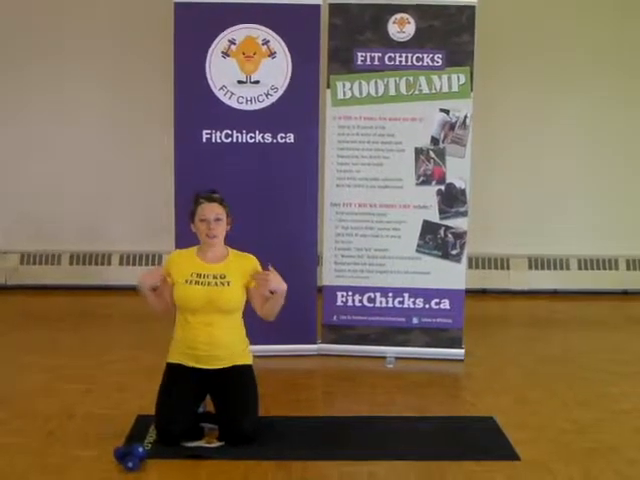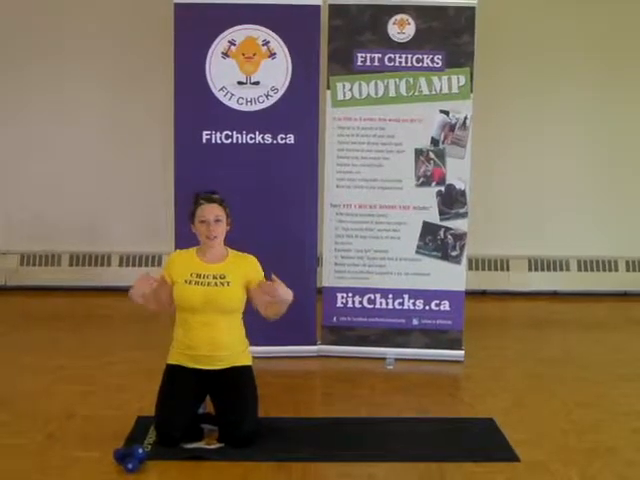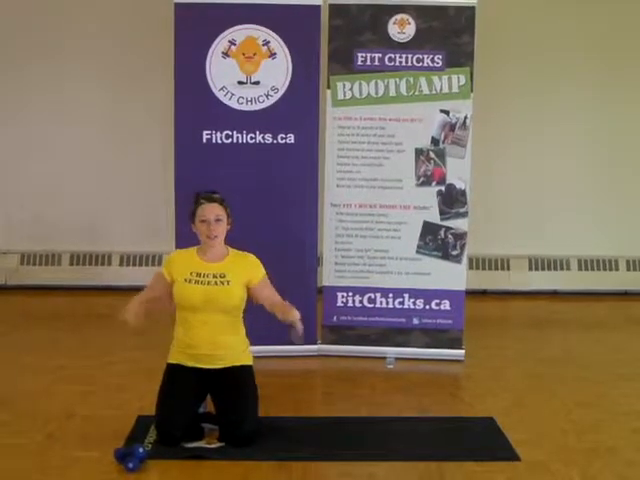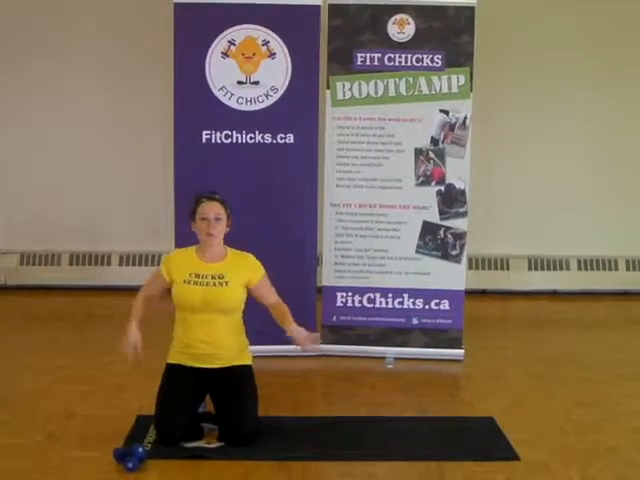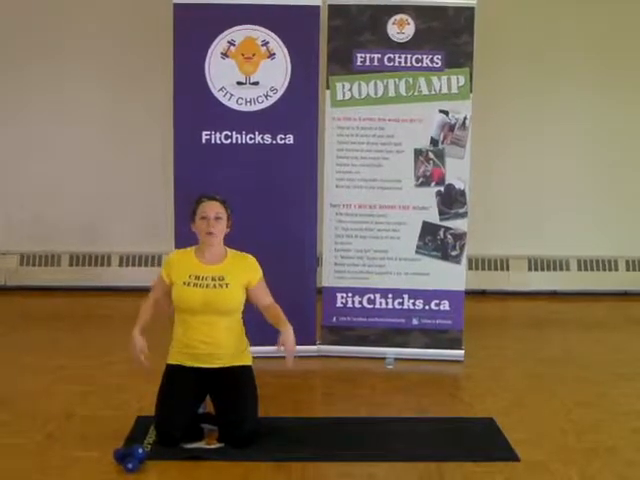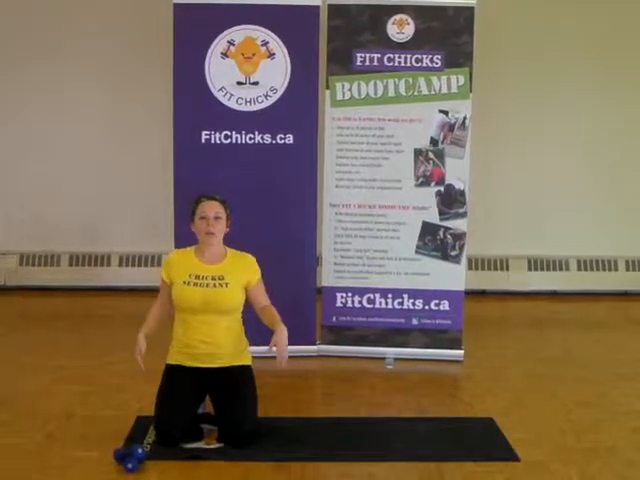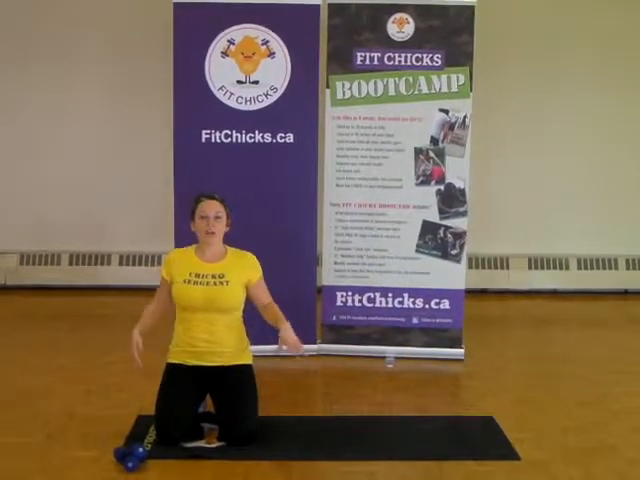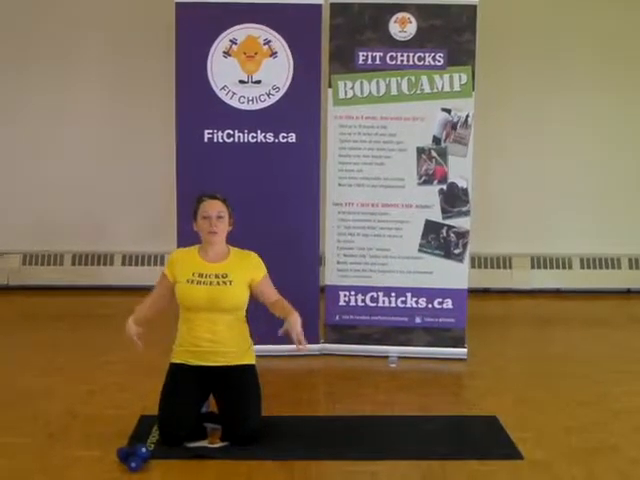
dt=0.1s
person 1, frame 1
left shoulder: (247, 263)
right shoulder: (177, 261)
left elbow: (267, 314)
right elbow: (167, 309)
left wrist: (280, 290)
right wrist: (146, 288)
left hip: (233, 362)
right hip: (185, 361)
left knee: (242, 434)
right knee: (168, 433)
left ankle: (220, 413)
right ankle: (195, 409)
person 1, frame 2
left shoulder: (246, 264)
right shoulder: (177, 261)
left elbow: (268, 311)
right elbow: (162, 305)
left wrist: (284, 298)
right wrist: (139, 295)
left hip: (232, 363)
right hip: (184, 362)
left knee: (242, 436)
right knee: (168, 434)
left ankle: (218, 414)
right ankle: (194, 411)
person 1, frame 3
left shoulder: (247, 263)
right shoulder: (176, 261)
left elbow: (275, 303)
right elbow: (152, 294)
left wrist: (292, 315)
right wrist: (136, 304)
left hip: (233, 362)
right hip: (184, 361)
left knee: (242, 435)
right knee: (168, 433)
left ankle: (219, 413)
right ankle: (195, 410)
person 1, frame 4
left shoulder: (247, 263)
right shoulder: (175, 260)
left elbow: (274, 302)
right elbow: (147, 294)
left wrist: (292, 327)
right wrist: (133, 324)
left hip: (232, 362)
right hip: (184, 361)
left knee: (243, 435)
right knee: (168, 433)
left ankle: (221, 407)
right ankle: (195, 410)
person 1, frame 5
left shoulder: (246, 264)
right shoulder: (175, 261)
left elbow: (267, 304)
right elbow: (155, 300)
left wrist: (285, 328)
right wrist: (138, 331)
left hip: (232, 362)
right hip: (184, 361)
left knee: (242, 436)
right knee: (167, 434)
left ankle: (222, 406)
right ankle: (195, 410)
person 1, frame 6
left shoulder: (246, 263)
right shoulder: (175, 261)
left elbow: (263, 305)
right elbow: (164, 304)
left wrist: (279, 329)
right wrist: (143, 334)
left hip: (232, 362)
right hip: (184, 361)
left knee: (242, 435)
right knee: (168, 434)
left ankle: (221, 409)
right ankle: (194, 410)
person 1, frame 7
left shoulder: (246, 261)
right shoulder: (175, 260)
left elbow: (265, 304)
right elbow: (161, 302)
left wrist: (284, 326)
right wrist: (139, 329)
left hip: (233, 360)
right hip: (184, 359)
left knee: (243, 433)
right knee: (168, 433)
left ankle: (218, 410)
right ankle: (195, 407)
person 1, frame 8
left shoulder: (249, 261)
right shoulder: (178, 260)
left elbow: (274, 300)
right elbow: (159, 298)
left wrist: (292, 317)
right wrist: (133, 319)
left hip: (235, 361)
right hip: (188, 360)
left knee: (245, 434)
right knee: (171, 433)
left ankle: (223, 414)
right ankle: (198, 411)
